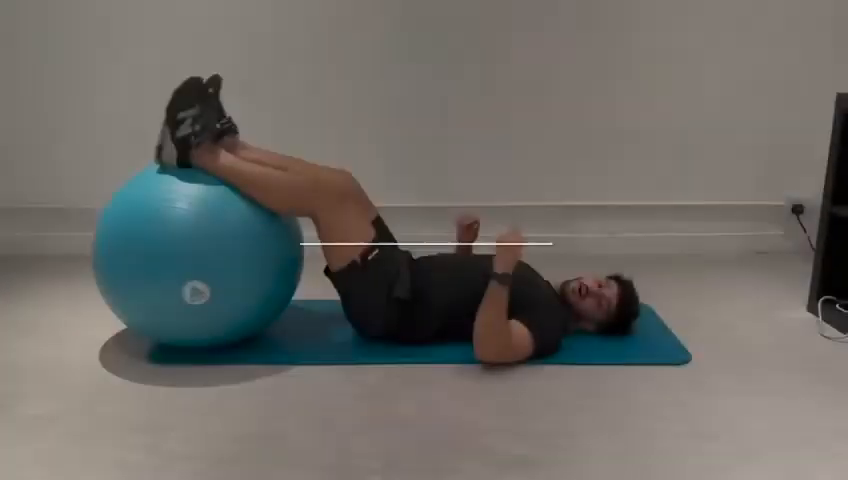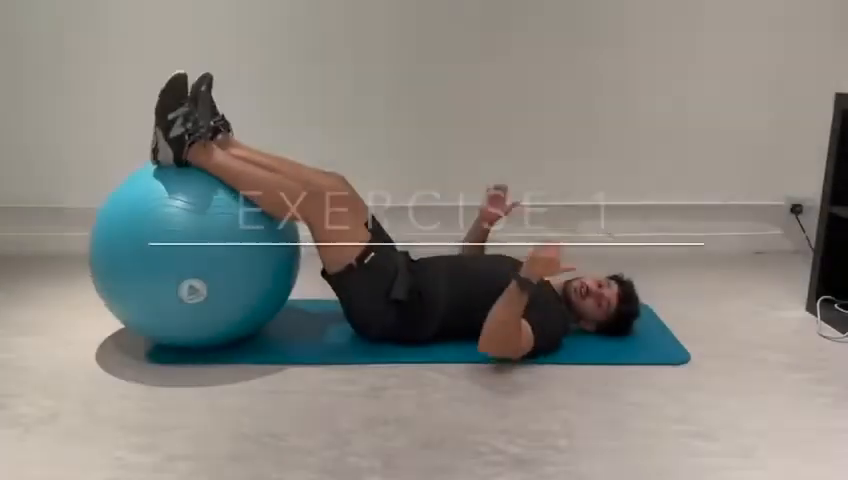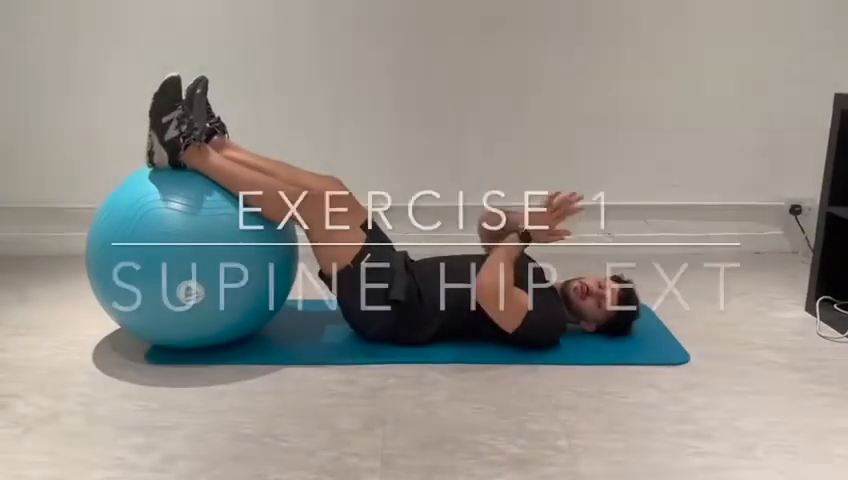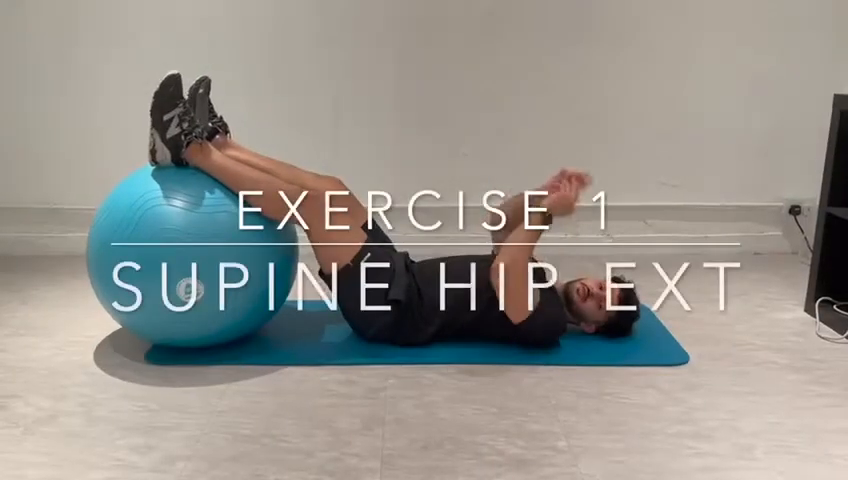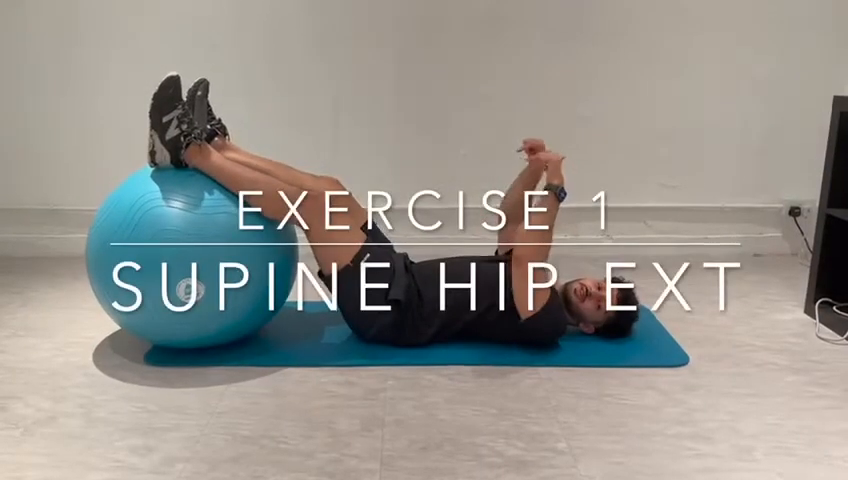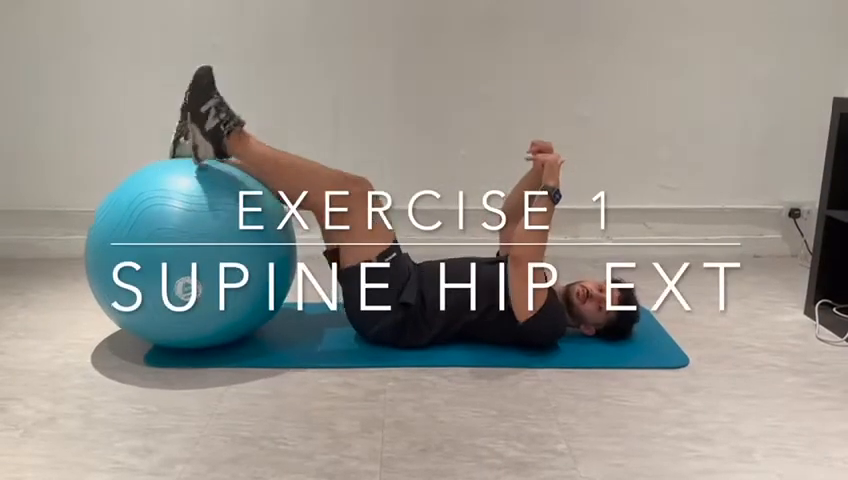
dt=0.4s
person 1, frame 1
left shoulder: (550, 325)
right shoulder: (541, 292)
left elbow: (489, 348)
left wrist: (499, 275)
right wrist: (466, 246)
left hip: (392, 310)
right hip: (405, 278)
left knee: (330, 192)
right knee: (337, 185)
left ankle: (197, 152)
right ankle: (223, 143)
person 1, frame 2
left shoulder: (550, 322)
right shoulder: (542, 291)
left elbow: (492, 344)
left wrist: (527, 282)
right wrist: (483, 224)
left hip: (395, 309)
right hip: (405, 277)
left knee: (321, 199)
right knee: (330, 189)
left ankle: (192, 150)
right ankle: (218, 141)
person 1, frame 3
left shoulder: (546, 322)
right shoulder: (537, 279)
left elbow: (484, 291)
right elbow: (489, 228)
left wrist: (524, 232)
right wrist: (527, 224)
left hip: (392, 310)
right hip: (400, 278)
left knee: (318, 203)
right knee: (328, 190)
left ankle: (187, 152)
right ankle: (213, 143)
person 1, frame 4
left shoulder: (546, 322)
right shoulder: (539, 281)
left elbow: (501, 272)
right elbow: (502, 222)
left wrist: (544, 215)
right wrist: (548, 199)
left hip: (392, 310)
right hip: (402, 279)
left knee: (316, 203)
right knee: (329, 190)
left ankle: (190, 149)
right ankle: (214, 141)
person 1, frame 5
left shoulder: (546, 321)
right shoulder: (539, 292)
left elbow: (526, 258)
right elbow: (509, 221)
left wrist: (554, 190)
right wrist: (534, 168)
left hip: (391, 311)
right hip: (399, 280)
left knee: (315, 204)
right knee: (328, 190)
left ankle: (190, 151)
right ankle: (216, 144)
person 1, frame 6
left shoulder: (546, 324)
right shoulder: (540, 292)
left elbow: (522, 257)
right elbow: (509, 221)
left wrist: (551, 192)
right wrist: (537, 174)
left hip: (392, 312)
right hip: (402, 285)
left knee: (353, 191)
right knee: (328, 192)
left ankle: (228, 139)
right ankle: (221, 143)
